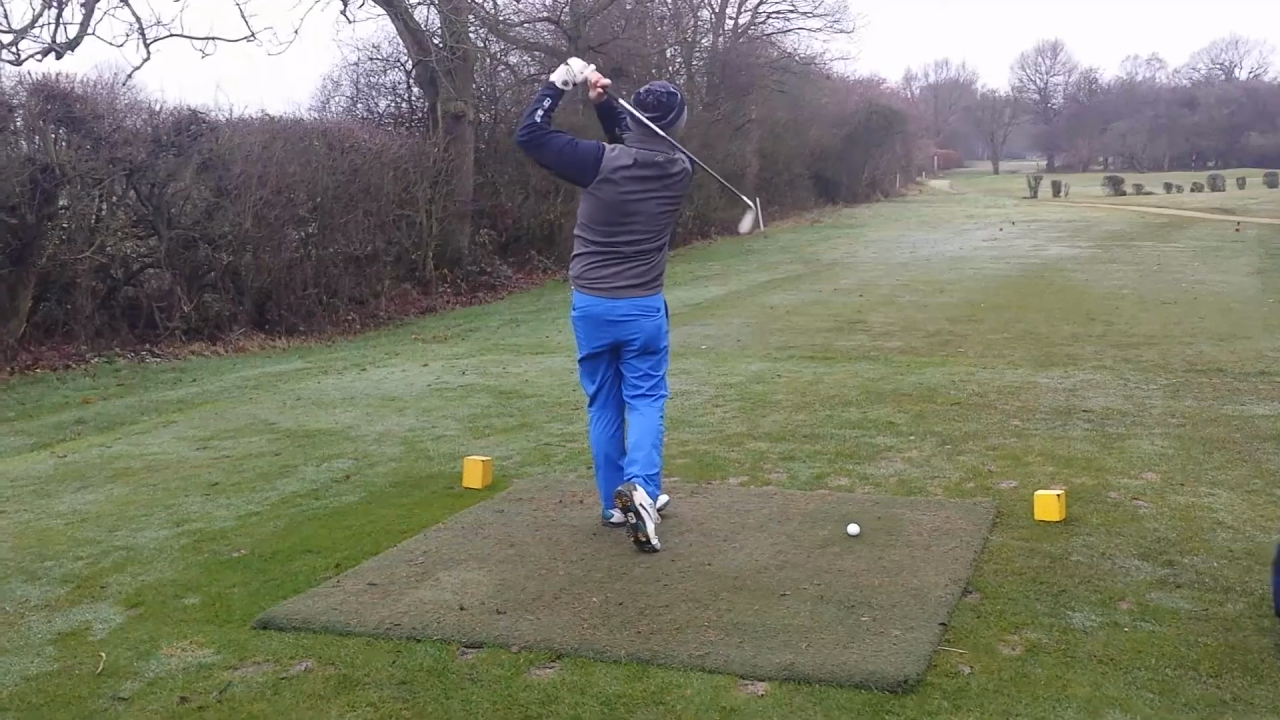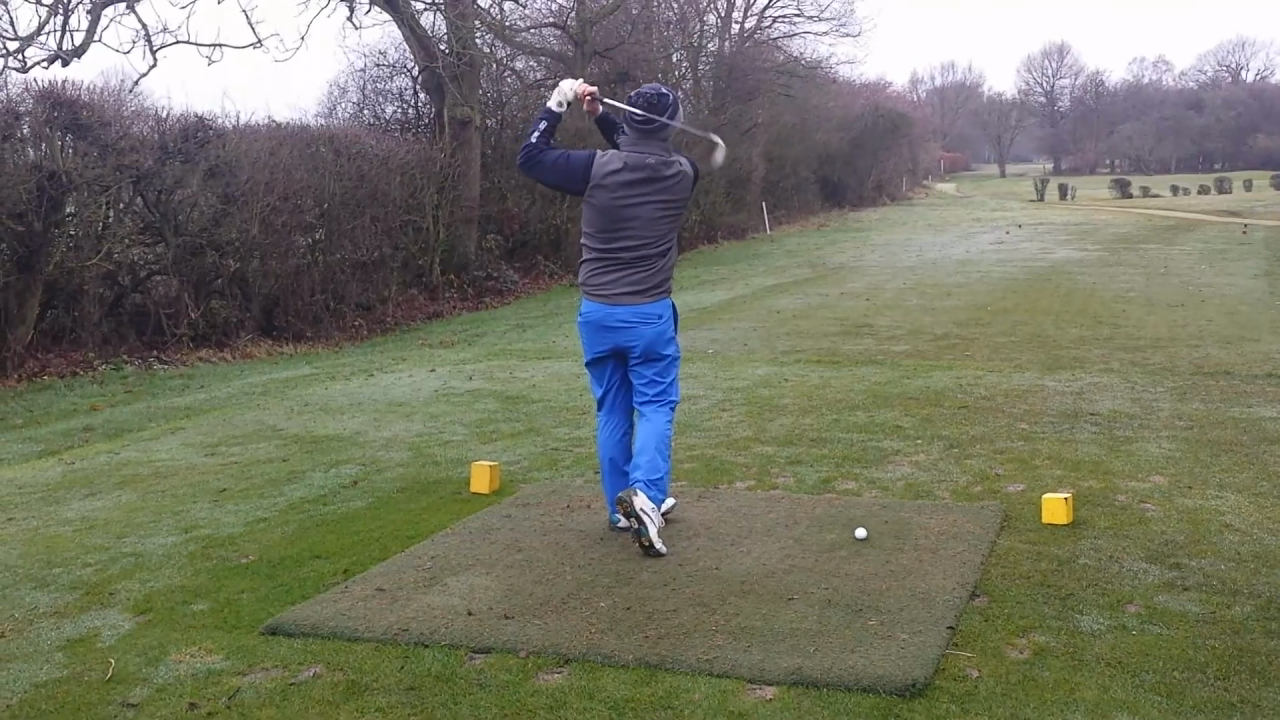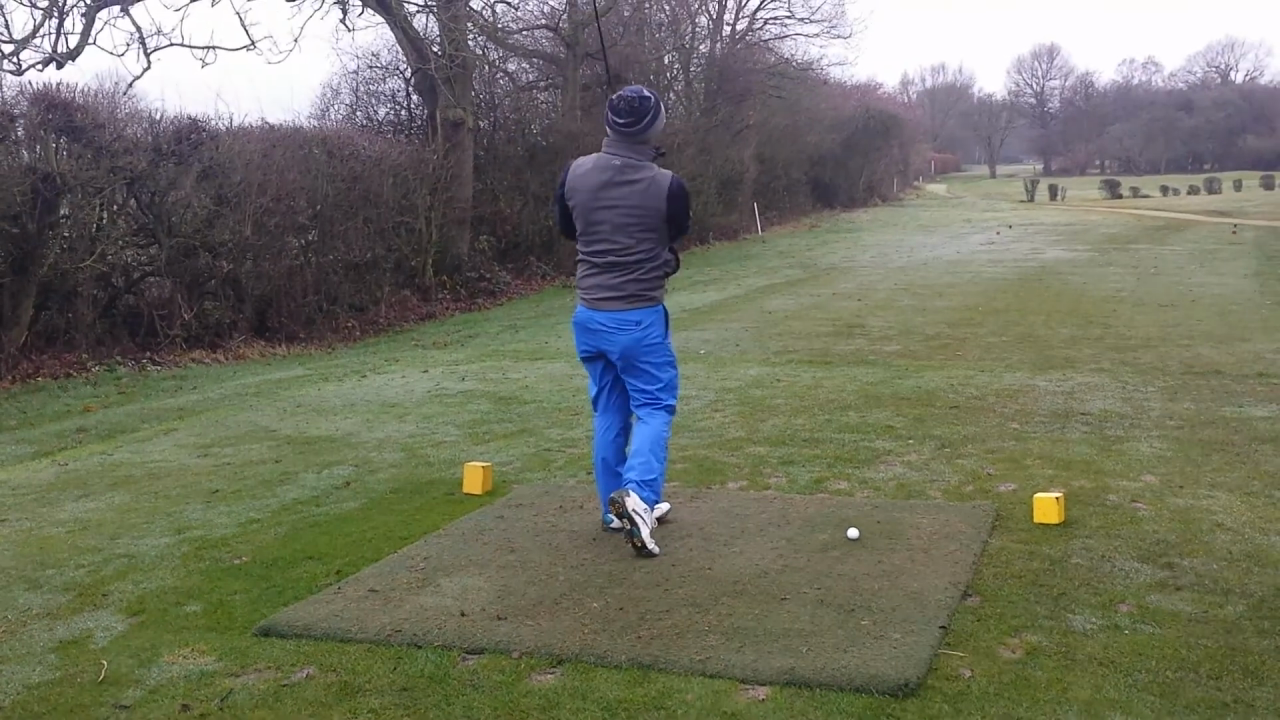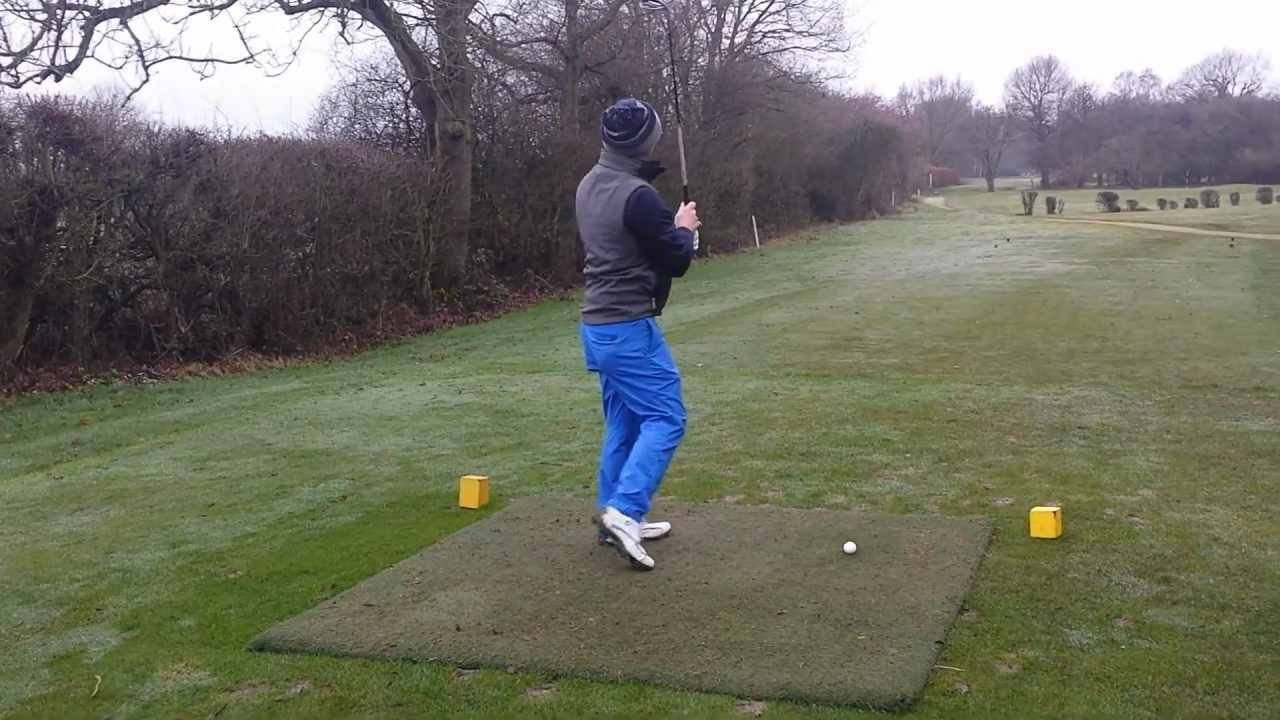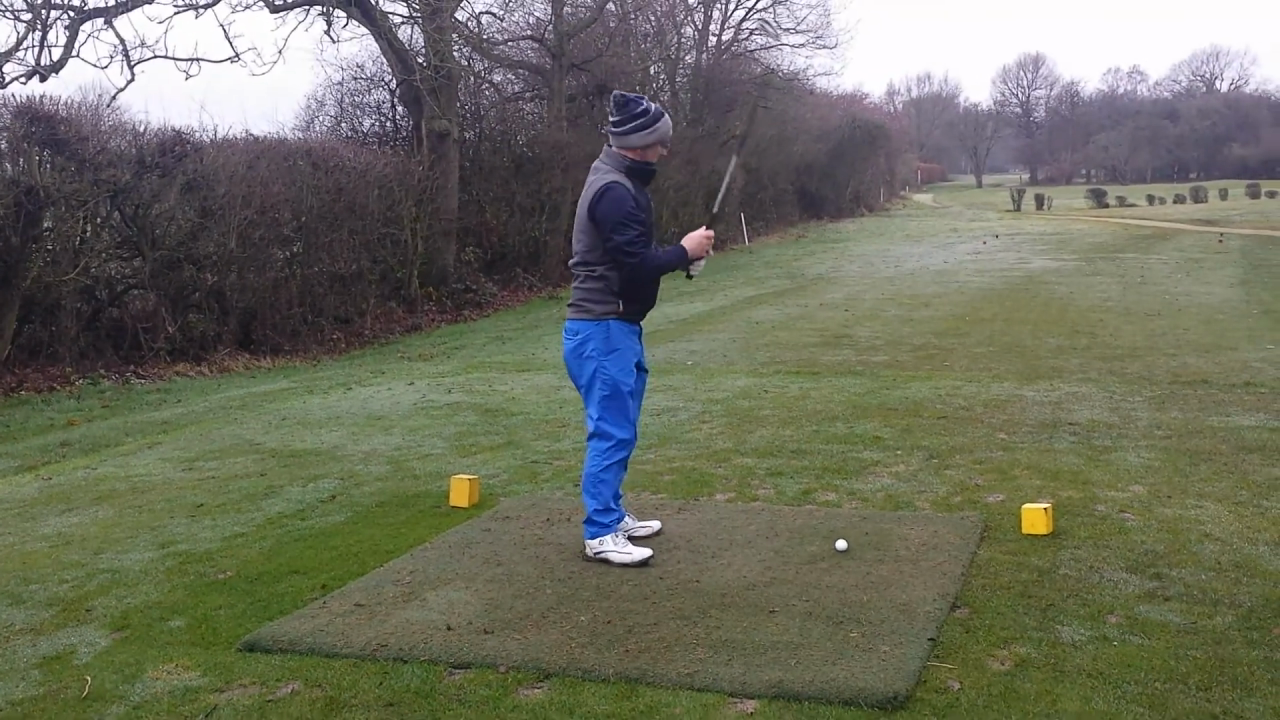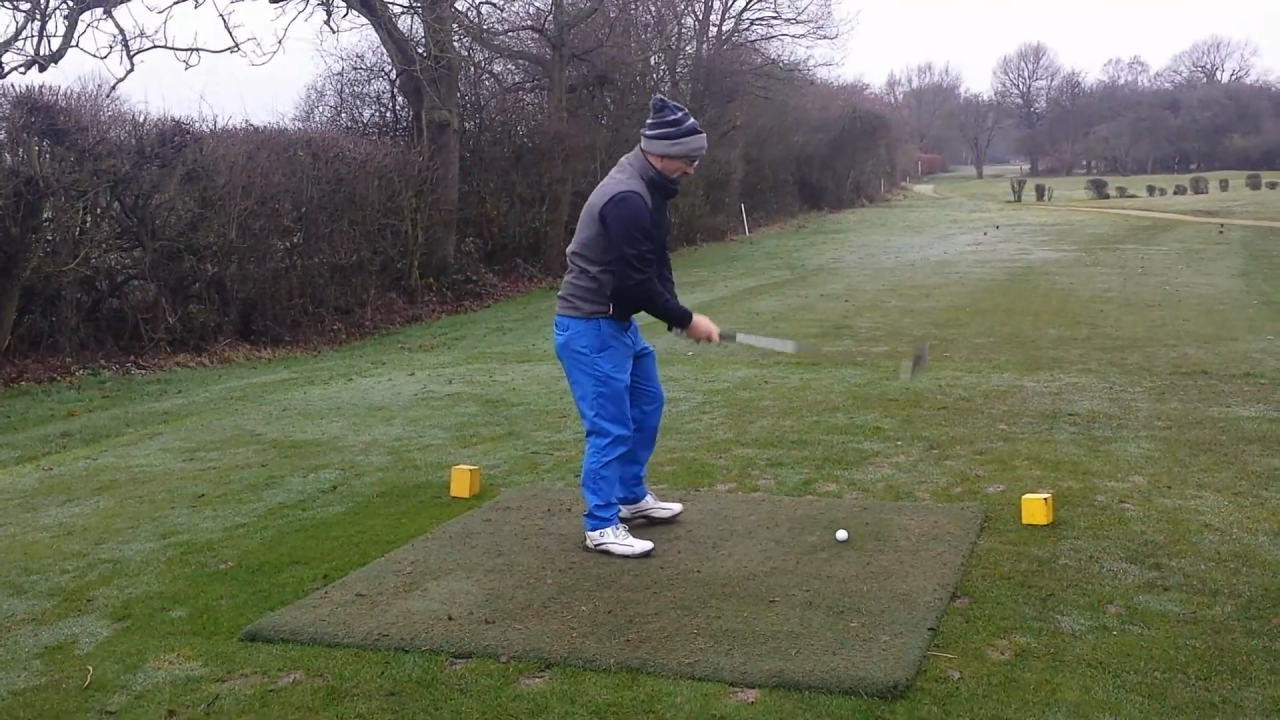
dt=0.4s
person 1, frame 1
left shoulder: (602, 163)
right shoulder: (680, 170)
left elbow: (529, 135)
left wrist: (559, 79)
right wrist: (603, 102)
left hip: (591, 305)
right hip: (643, 308)
left knee: (603, 404)
right knee: (645, 400)
left ankle: (615, 502)
right ankle: (641, 489)
person 1, frame 2
left shoulder: (597, 169)
right shoulder: (683, 173)
left elbow: (529, 158)
left wrist: (557, 102)
right wrist: (599, 113)
left hip: (598, 312)
right hip: (651, 313)
left knee: (611, 410)
right knee: (656, 407)
left ankle: (622, 506)
right ankle: (646, 494)
person 1, frame 3
left shoulder: (577, 173)
right shoulder: (667, 186)
right elbow: (677, 232)
left hip: (590, 315)
right hip: (639, 317)
left knee: (609, 411)
right knee: (654, 408)
left ankle: (615, 507)
right ankle: (639, 495)
person 1, frame 4
left shoulder: (589, 186)
right shoulder: (638, 196)
right elbow: (676, 261)
left wrist: (667, 229)
right wrist: (684, 230)
left hip: (599, 325)
right hip: (630, 328)
left knee: (623, 424)
right knee: (664, 420)
left ankle: (618, 518)
right ankle: (622, 510)
person 1, frame 5
left shoulder: (614, 181)
right shoulder: (614, 191)
left elbow: (631, 254)
right elbow: (636, 265)
left wrist: (680, 251)
right wrist: (685, 251)
left hip: (613, 324)
right hip: (602, 328)
left knee: (618, 425)
right knee: (612, 431)
left ankle: (610, 515)
right ankle: (600, 535)
person 1, frame 6
left shoulder: (643, 186)
right shoulder: (628, 198)
left elbow: (650, 263)
right elbow: (639, 280)
left wrist: (678, 314)
right wrist: (686, 318)
left hip: (615, 320)
right hip: (590, 326)
left knee: (646, 404)
right knee: (611, 425)
left ankle: (632, 497)
right ankle: (601, 525)
